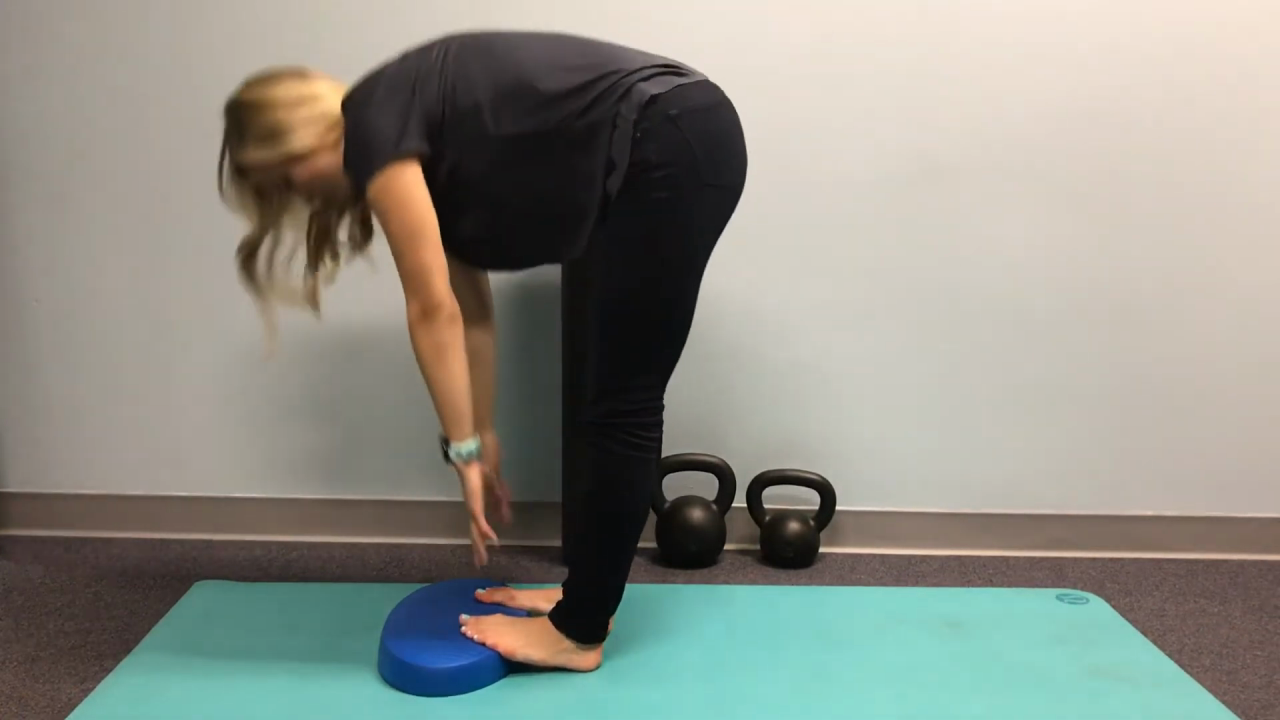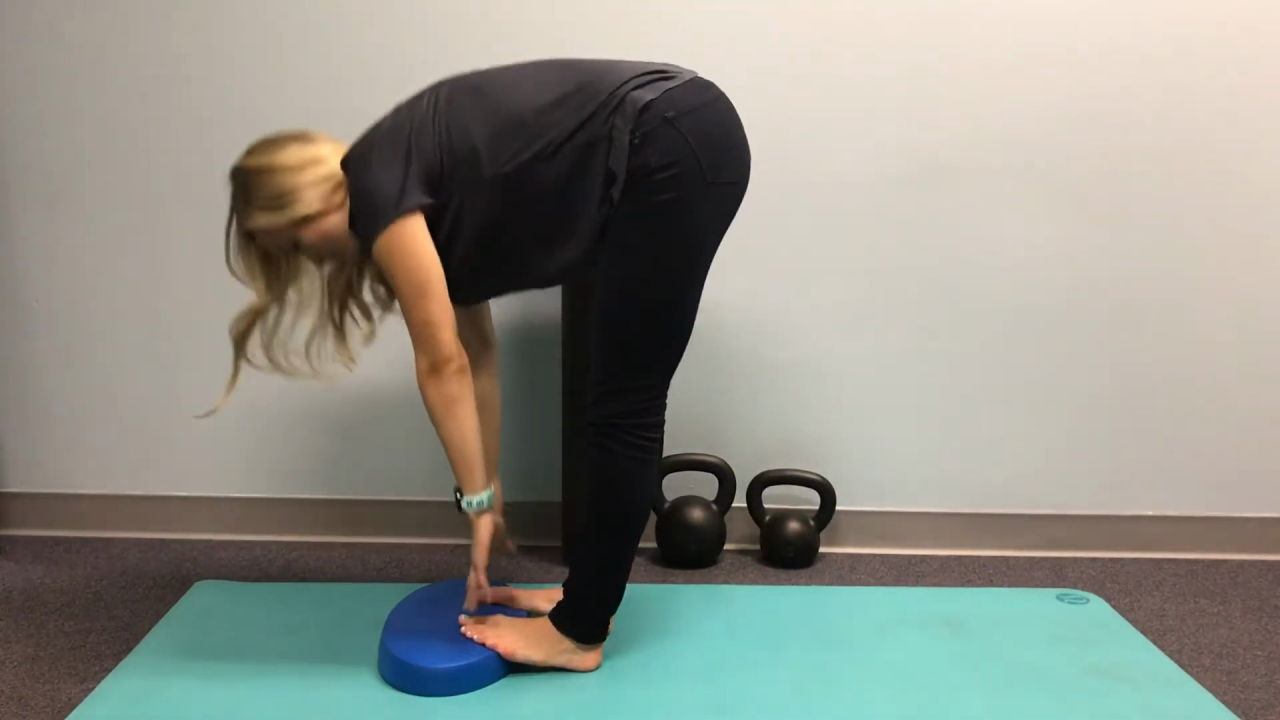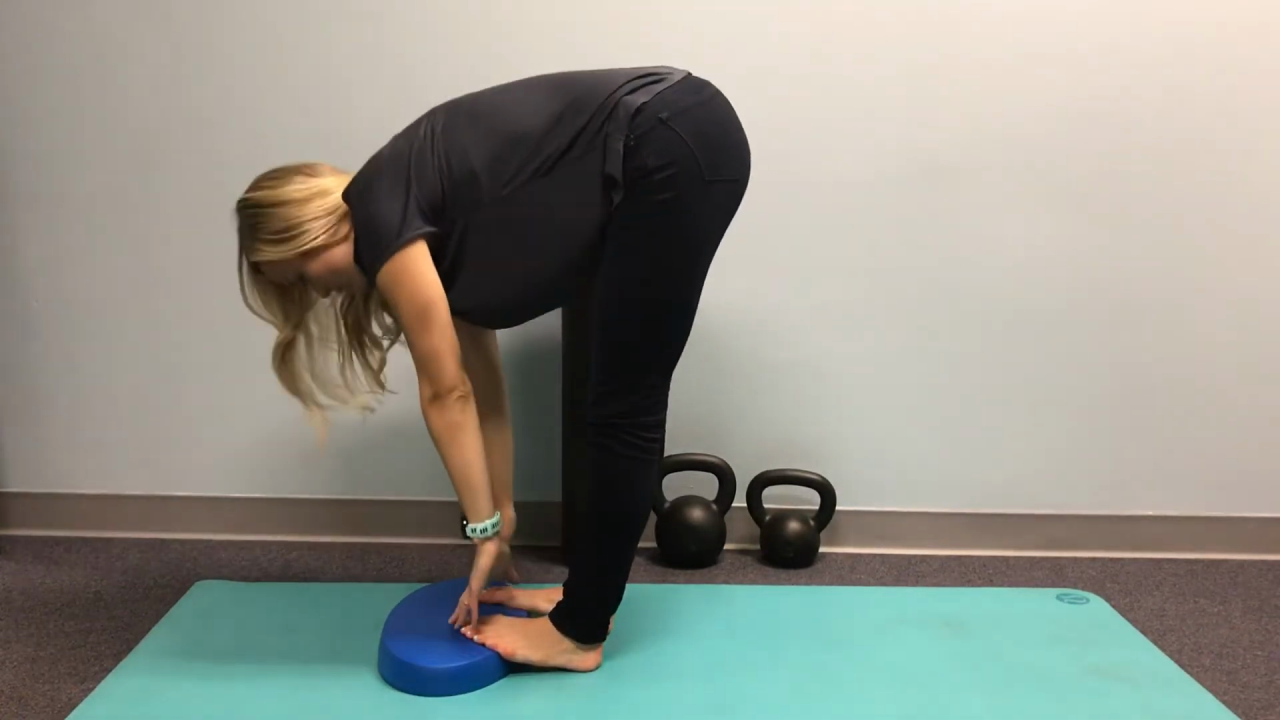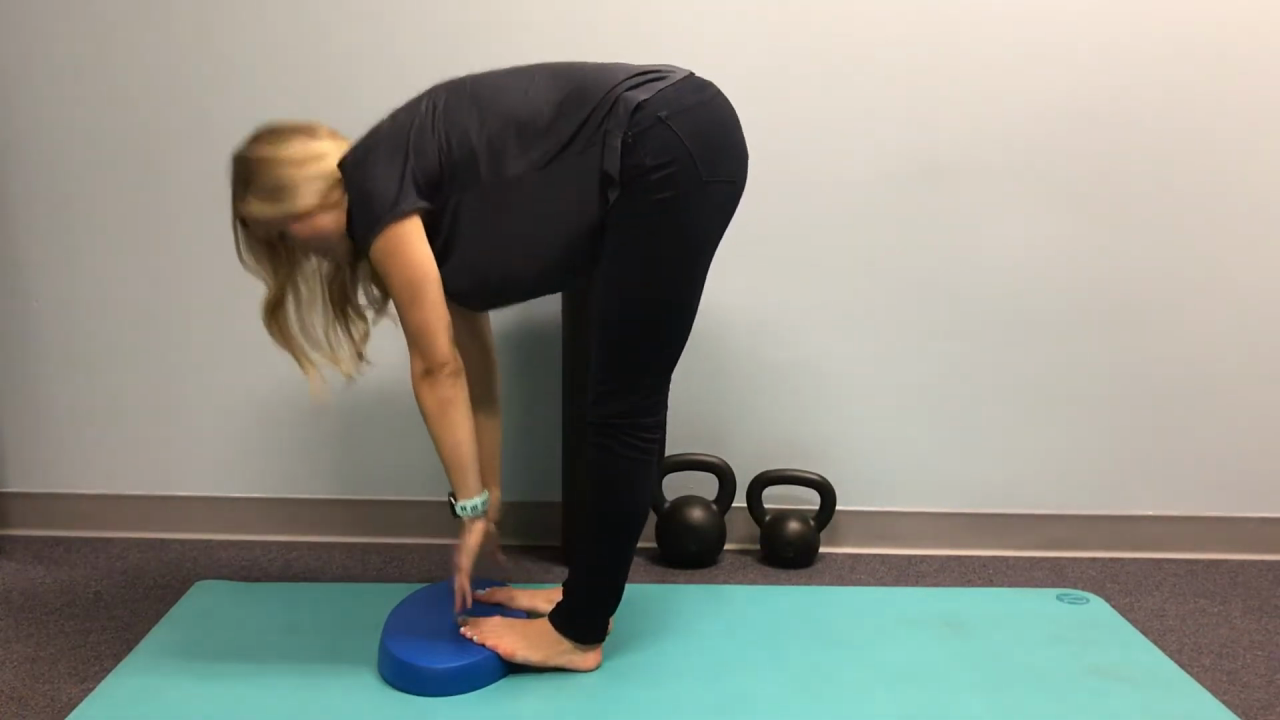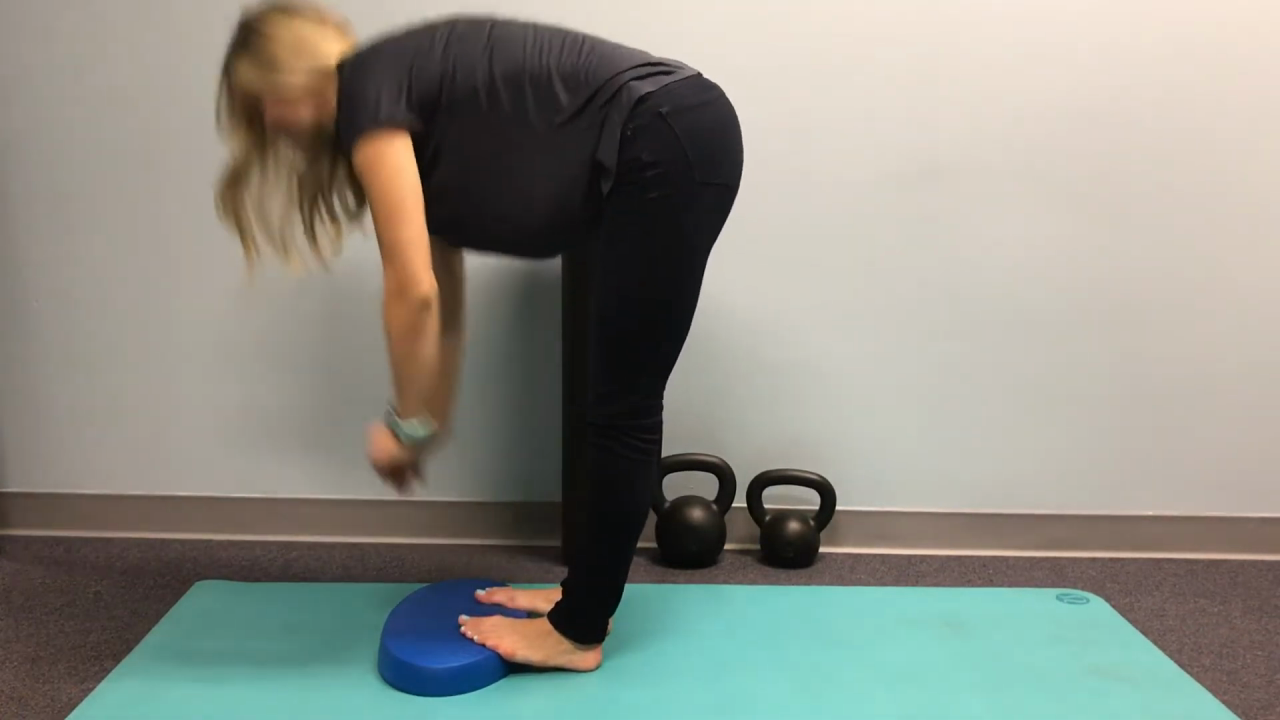
dt=0.2s
person 1, frame 1
left shoulder: (375, 127)
right shoulder: (419, 147)
left elbow: (433, 313)
right elbow: (468, 309)
left wrist: (466, 450)
right wrist: (481, 441)
left hip: (672, 150)
right hip: (678, 144)
left knee: (622, 407)
right knee: (619, 401)
left ankle: (577, 631)
right ankle: (587, 596)
person 1, frame 2
left shoulder: (377, 187)
right shoulder: (419, 191)
left elbow: (442, 365)
right elbow: (472, 356)
left wrist: (479, 500)
right wrist: (487, 489)
left hip: (675, 151)
right hip: (681, 141)
left knee: (624, 408)
right knee: (620, 403)
left ankle: (578, 632)
right ankle: (587, 597)
person 1, frame 3
left shoulder: (382, 214)
right shoulder: (423, 213)
left elbow: (447, 393)
right elbow: (477, 382)
left wrist: (486, 528)
right wrist: (500, 515)
left hip: (673, 153)
right hip: (680, 142)
left knee: (624, 410)
right knee: (622, 404)
left ankle: (577, 632)
right ankle: (586, 597)
person 1, frame 4
left shoulder: (376, 181)
right shoulder: (416, 182)
left elbow: (438, 368)
right elbow: (469, 361)
left wrist: (469, 508)
right wrist: (484, 501)
left hip: (673, 153)
right hip: (678, 146)
left knee: (624, 411)
right knee: (622, 405)
left ankle: (578, 632)
right ankle: (586, 597)
person 1, frame 5
left shoulder: (372, 98)
left elbow: (415, 293)
right elbow: (444, 299)
left wrist: (405, 428)
right wrist: (431, 423)
left hip: (670, 149)
right hip: (674, 141)
left knee: (624, 408)
right knee: (619, 403)
left ankle: (577, 631)
right ankle: (587, 593)
